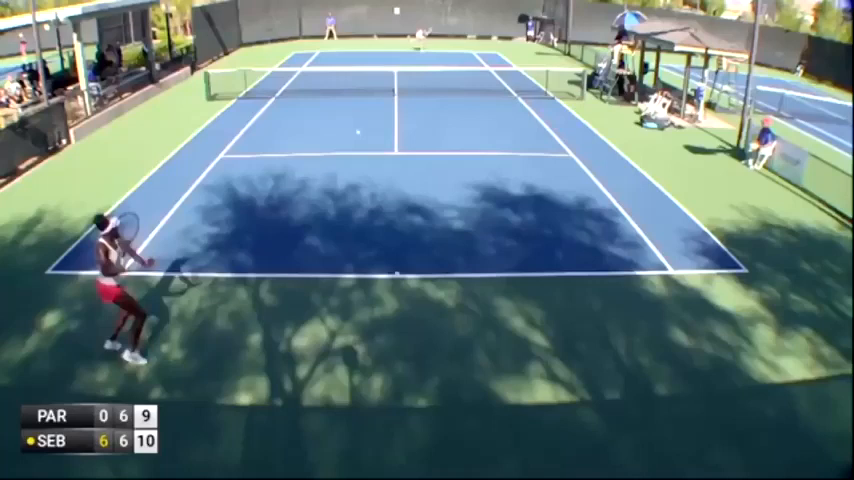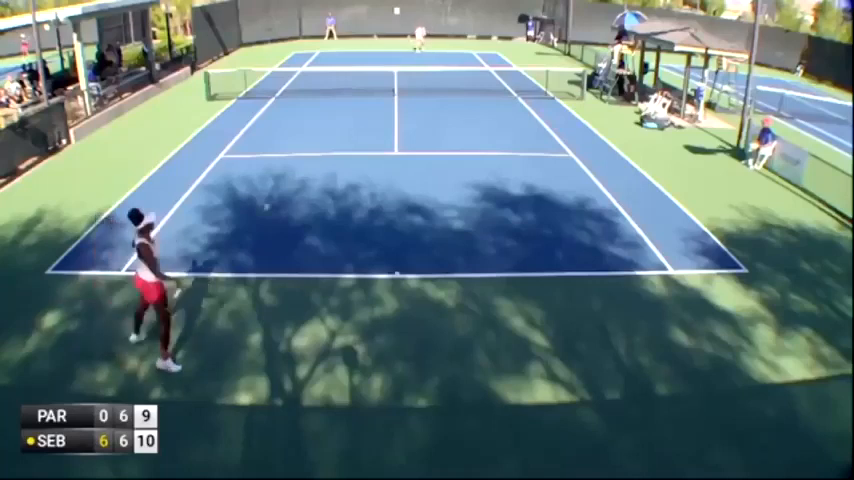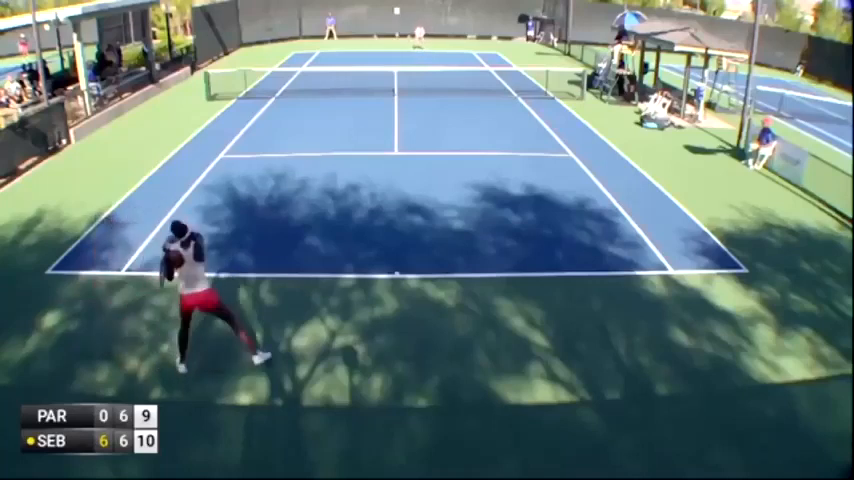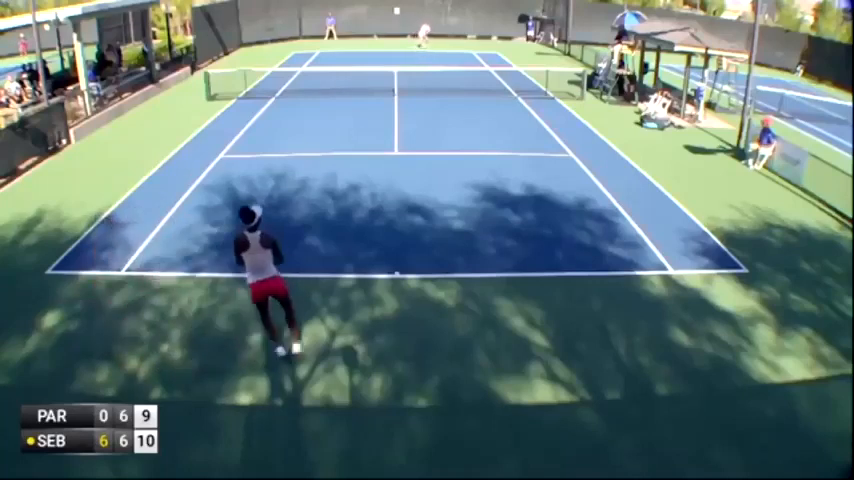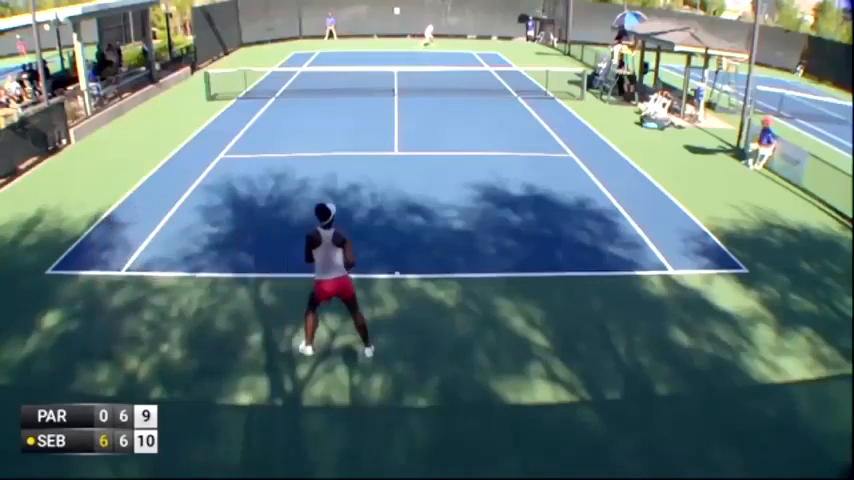
dt=0.4s
person 1, frame 1
left shoulder: (116, 238)
right shoulder: (101, 247)
left elbow: (130, 250)
right elbow: (106, 272)
left wrist: (143, 262)
left hip: (112, 284)
right hip: (108, 287)
left knee: (128, 310)
right knee: (141, 314)
left ankle: (112, 341)
right ankle: (132, 352)
person 1, frame 2
left shoulder: (140, 236)
right shoulder: (145, 246)
right elbow: (156, 272)
left hip: (141, 279)
right hip: (151, 284)
left knee: (143, 306)
right knee: (165, 319)
left ankle: (136, 334)
right ankle: (164, 359)
person 1, frame 3
left shoulder: (172, 255)
right shoulder: (198, 248)
left elbow: (169, 277)
right elbow: (197, 236)
left hip: (186, 297)
right hip: (205, 294)
left knee: (184, 328)
right knee: (233, 323)
left ankle: (181, 363)
right ankle: (256, 355)
person 1, frame 4
left shoulder: (238, 240)
right shoulder: (266, 238)
left elbow: (240, 262)
right elbow: (280, 259)
left hip: (256, 285)
right hip: (274, 281)
left knee: (264, 316)
right knee: (289, 310)
left ankle: (279, 346)
right ankle: (295, 343)
person 1, frame 5
left shoulder: (312, 237)
right shoulder: (340, 238)
left elbow: (308, 259)
right elbow: (351, 262)
left hip: (322, 283)
right hip: (342, 281)
left knee: (311, 309)
right knee: (355, 312)
left ankle: (308, 346)
right ankle: (367, 347)
